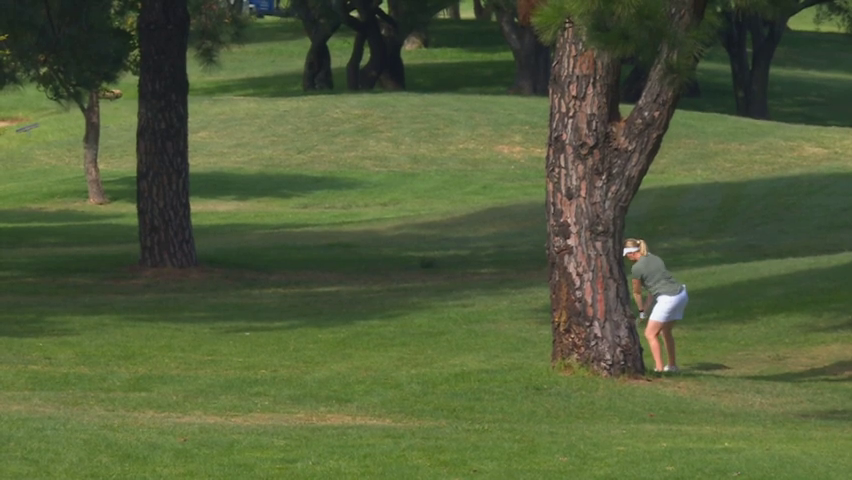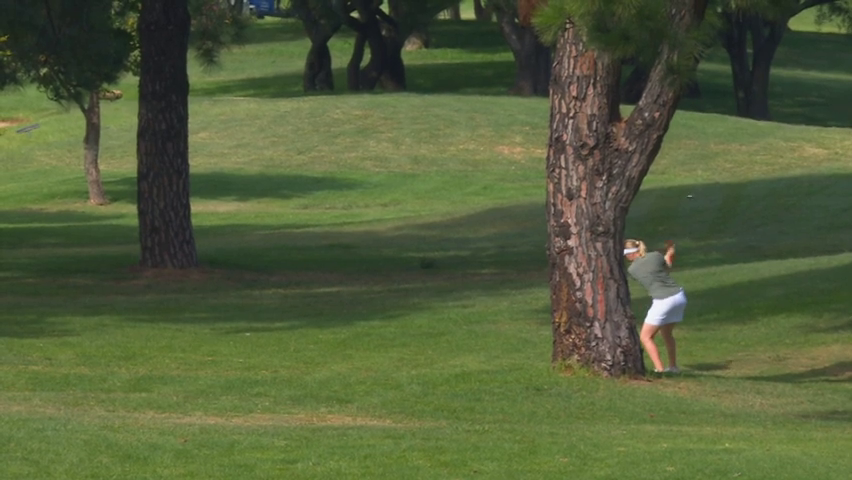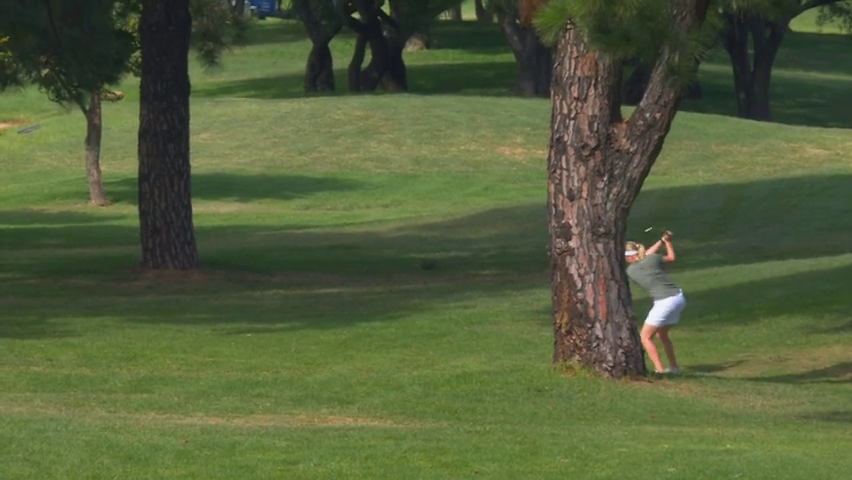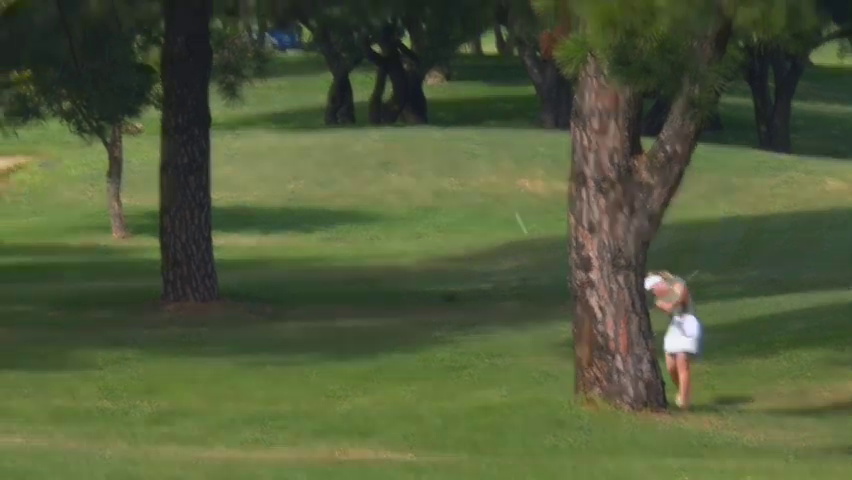
dt=0.3s
person 1, frame 1
left shoulder: (636, 268)
right shoulder: (655, 258)
left elbow: (637, 293)
left wrist: (641, 311)
right wrist: (645, 308)
left hip: (668, 299)
right hip: (681, 294)
left knee: (650, 334)
right knee: (666, 331)
left ankle: (659, 369)
right ankle: (672, 365)
person 1, frame 2
left shoulder: (631, 270)
right shoulder: (656, 255)
right elbow: (669, 264)
left wrist: (667, 254)
right wrist: (669, 253)
left hip: (663, 301)
right hip: (679, 296)
left knee: (645, 337)
right knee: (666, 333)
left ankle: (660, 369)
right ankle: (673, 366)
person 1, frame 3
left shoulder: (630, 271)
right shoulder: (653, 259)
right elbow: (672, 258)
left wrist: (661, 242)
right wrist: (666, 241)
left hip: (664, 302)
right hip: (678, 299)
left knee: (645, 337)
right knee: (662, 334)
left ankle: (660, 370)
right ankle: (673, 367)
person 1, frame 4
left shoulder: (679, 284)
right shoulder: (661, 297)
right elbow: (663, 305)
left hip: (687, 324)
right hip: (674, 326)
left knee: (682, 365)
right knee: (671, 367)
left ankle: (683, 401)
right ankle: (682, 393)
